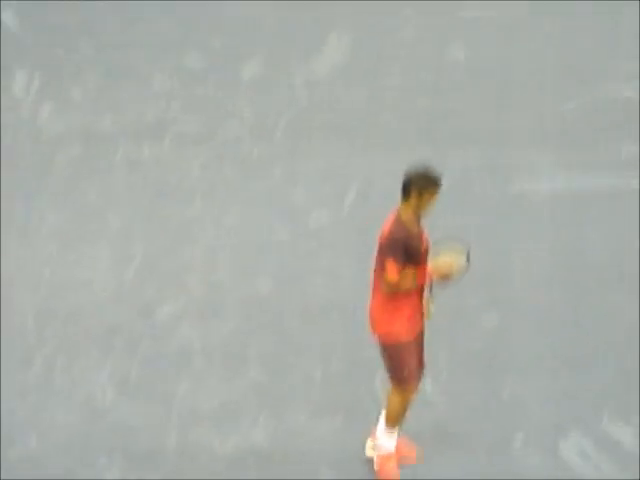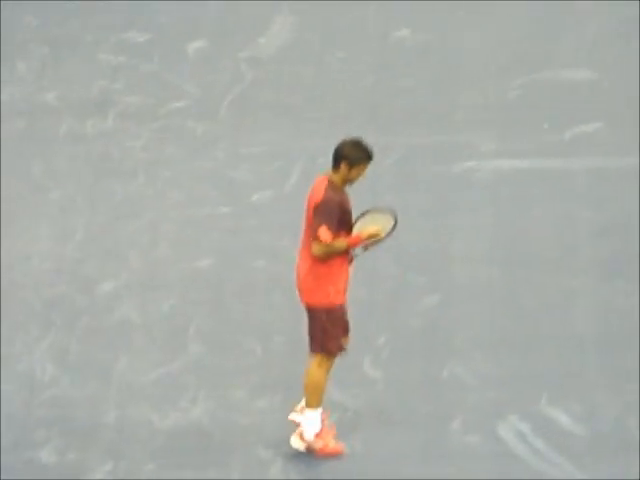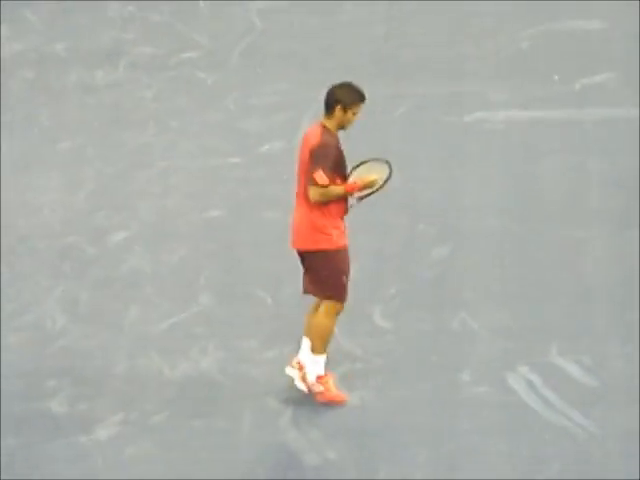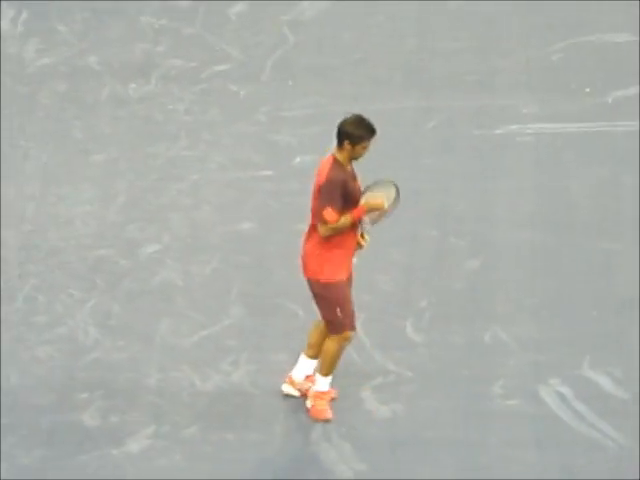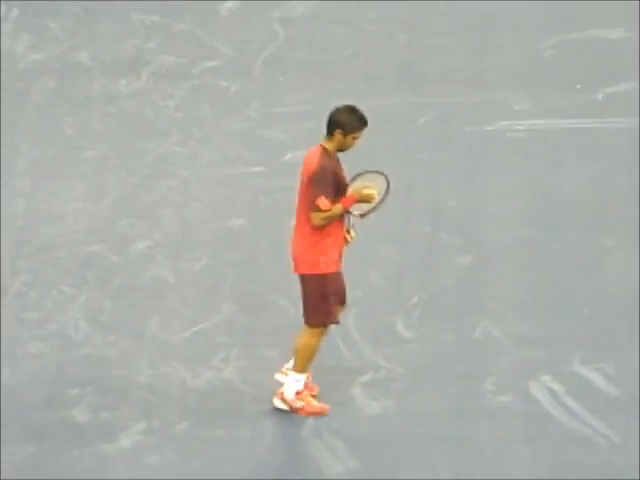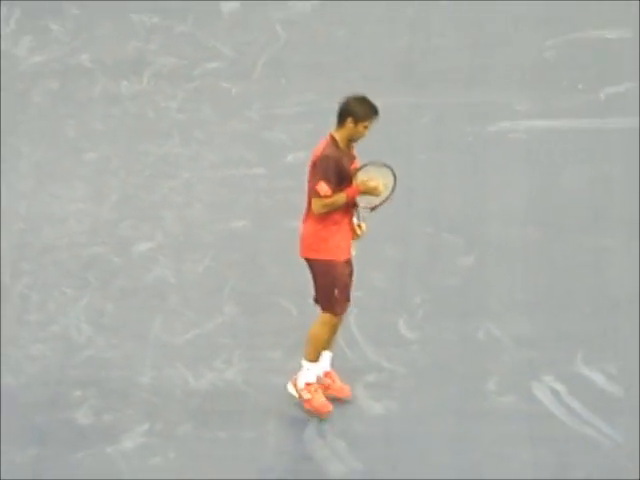
dt=0.5s
person 1, frame 1
left shoulder: (414, 224)
right shoulder: (396, 235)
right elbow: (389, 286)
left wrist: (421, 300)
right wrist: (430, 277)
left hip: (409, 317)
right hip: (394, 322)
left knee: (405, 384)
right knee: (405, 387)
left ankle: (385, 437)
right ankle: (384, 449)
person 1, frame 2
left shoulder: (326, 186)
right shoulder: (332, 200)
right elbow: (321, 249)
left wrist: (347, 247)
right wrist: (359, 239)
left hip: (319, 284)
right hip: (322, 288)
left knee: (332, 346)
right knee: (324, 355)
left ankle: (307, 410)
person 1, frame 3
left shoulder: (316, 134)
right shoulder: (326, 144)
right elbow: (316, 194)
left wrist: (339, 204)
right wrist: (353, 187)
left hip: (309, 233)
right hip: (323, 236)
left knee: (323, 300)
right knee: (332, 303)
left ankle: (304, 363)
right ankle: (315, 375)
person 1, frame 4
left shoulder: (343, 168)
right shoulder: (333, 178)
right elbow: (325, 228)
left wrist: (356, 232)
right wrist: (363, 211)
left hip: (337, 261)
right hip: (326, 266)
left knee: (331, 323)
right knee: (343, 332)
left ankle: (299, 377)
right ankle: (319, 391)
person 1, frame 5
left shoulder: (326, 157)
right shoulder: (323, 167)
right elbow: (319, 217)
left wrist: (342, 229)
right wrist: (354, 199)
left hip: (325, 252)
right hip: (316, 257)
left knee: (335, 307)
right knee: (317, 325)
left ankle: (292, 370)
right ankle: (290, 394)
person 1, frame 6
left shoulder: (347, 151)
right shoulder: (328, 156)
right elbow: (320, 205)
left wrist: (353, 221)
right wrist: (358, 190)
left hip: (340, 243)
right hip: (323, 247)
left knee: (335, 312)
right knee: (332, 313)
left ankle: (322, 372)
right ankle: (305, 380)
